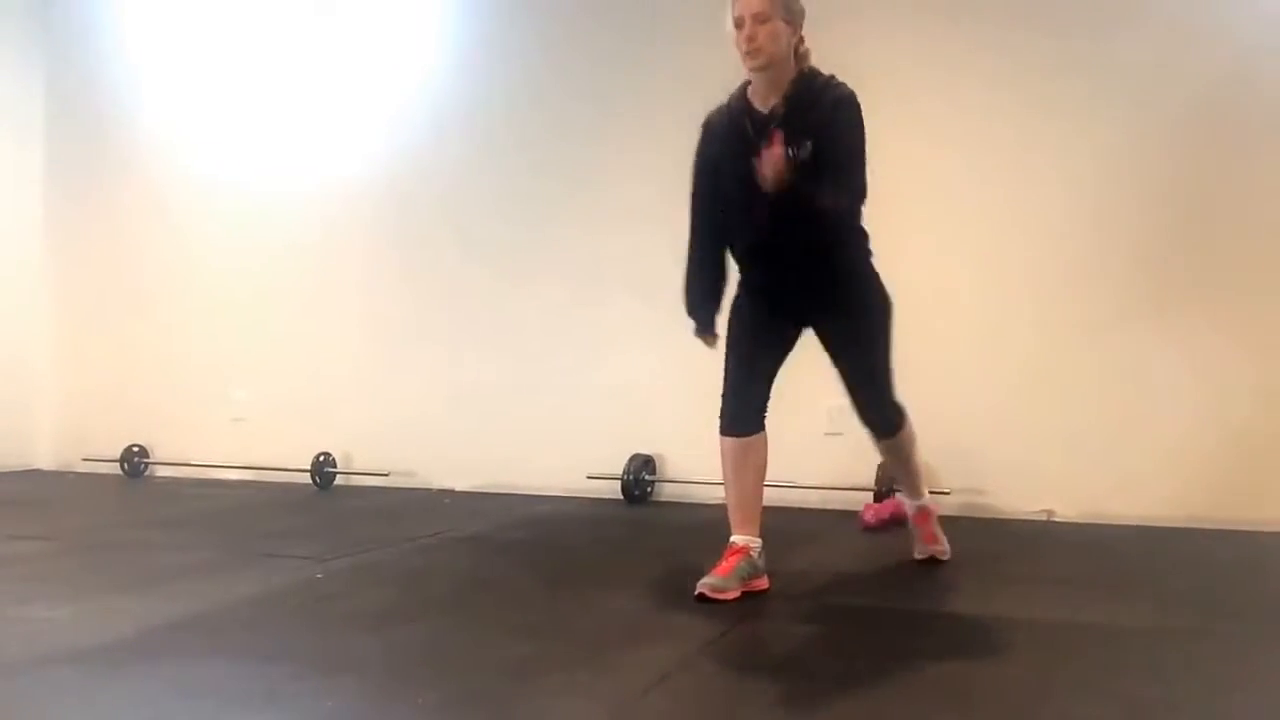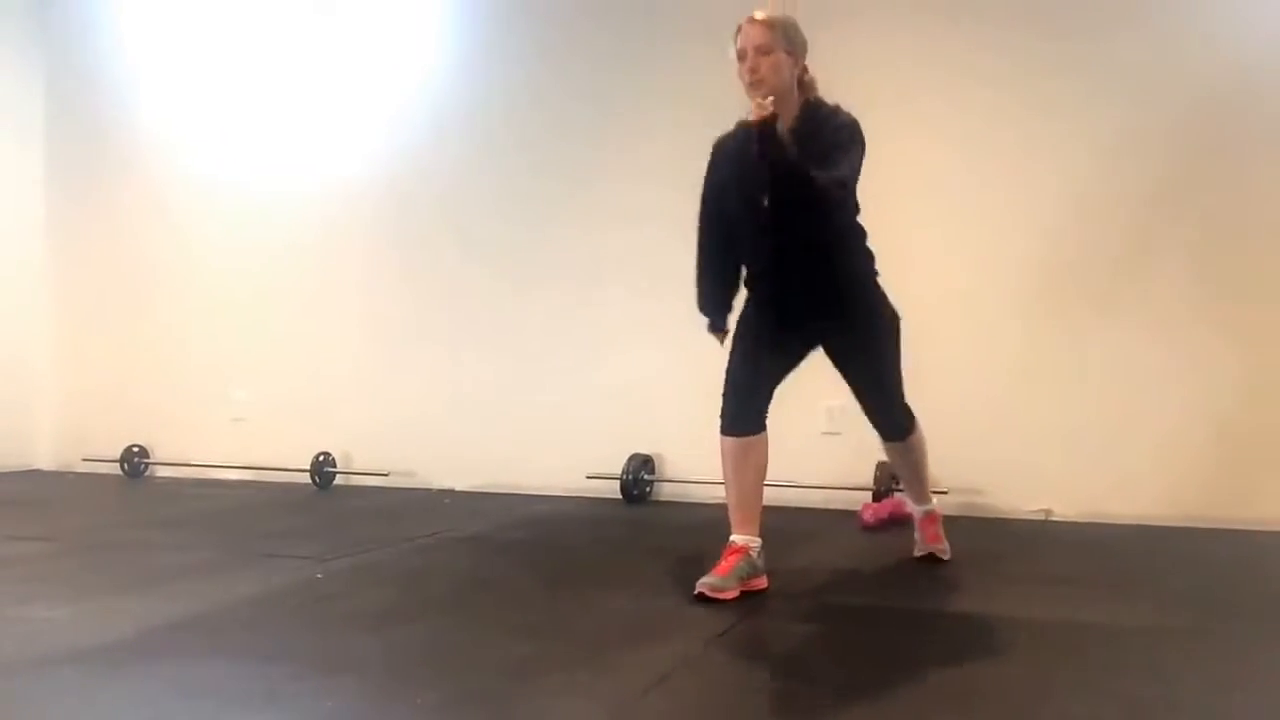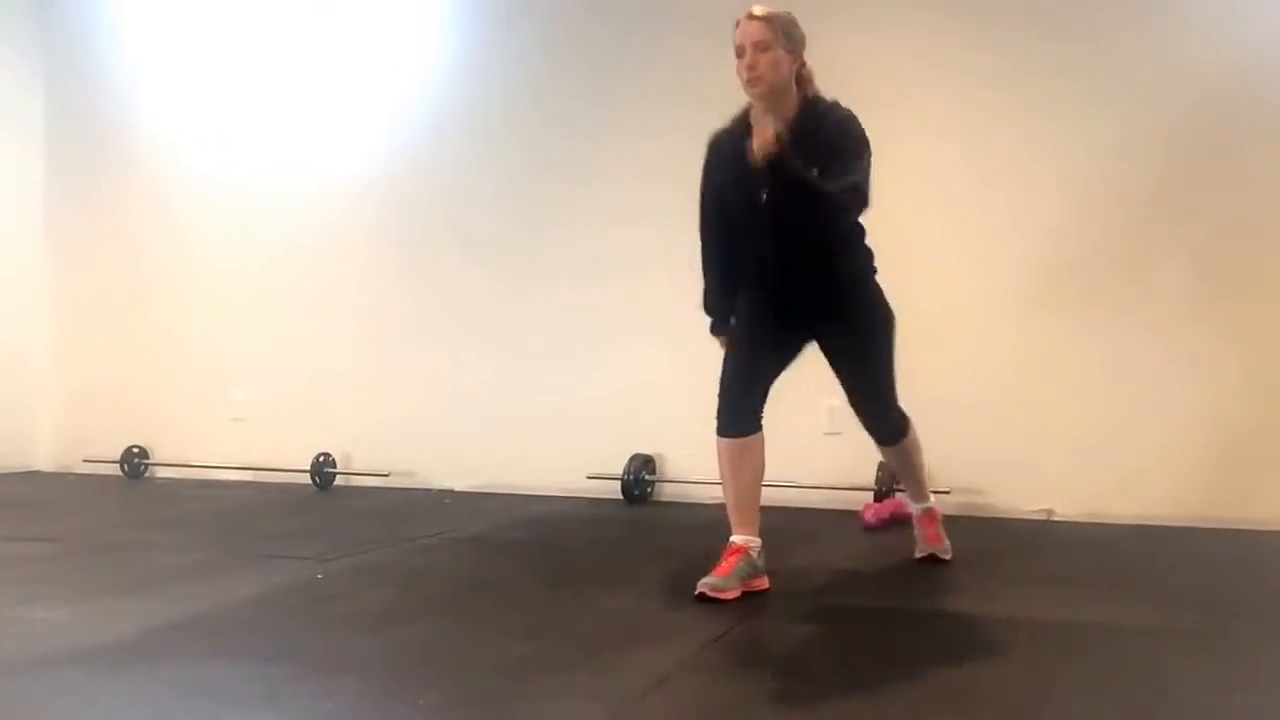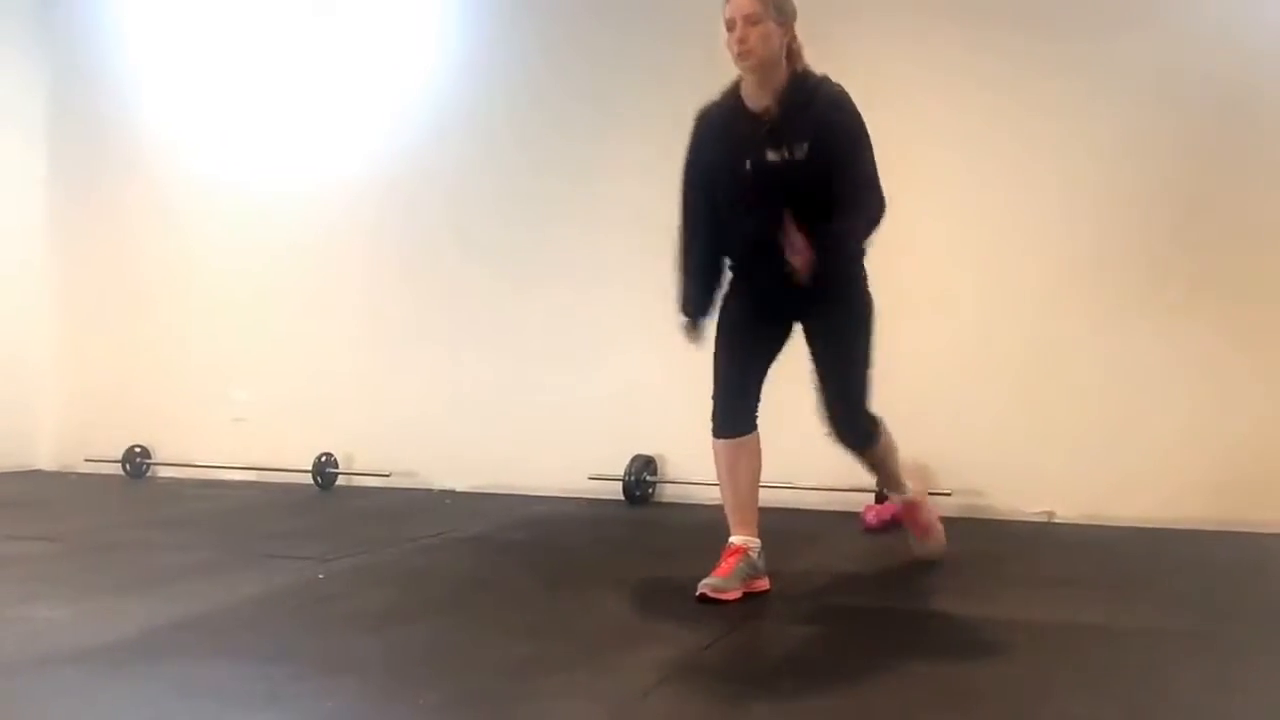
dt=0.1s
person 1, frame 1
left shoulder: (833, 105)
right shoulder: (723, 125)
left elbow: (846, 196)
right elbow: (708, 218)
left wrist: (789, 182)
right wrist: (702, 304)
left hip: (841, 283)
right hip: (764, 287)
left knee: (876, 406)
right knee: (740, 401)
left ankle: (919, 508)
right ankle: (745, 552)
person 1, frame 2
left shoulder: (835, 130)
right shoulder: (729, 152)
left elbow: (832, 199)
right elbow: (717, 234)
left wrist: (775, 144)
right wrist: (716, 309)
left hip: (848, 300)
right hip: (774, 305)
left knee: (888, 413)
right knee: (741, 402)
left ankle: (925, 512)
right ankle: (745, 552)
person 1, frame 3
left shoulder: (836, 129)
right shoulder: (726, 148)
left elbow: (844, 203)
right elbow: (718, 236)
left wrist: (777, 162)
right wrist: (721, 313)
left hip: (845, 299)
right hip: (767, 302)
left knee: (880, 415)
right knee: (736, 402)
left ankle: (923, 510)
right ankle: (744, 551)
person 1, frame 4
left shoulder: (827, 107)
right shoulder: (715, 123)
left elbow: (865, 202)
right elbow: (701, 216)
left wrist: (819, 248)
right wrist: (695, 302)
left hip: (831, 287)
right hip: (756, 286)
left knee: (850, 418)
right knee: (730, 402)
left ankle: (909, 500)
right ankle: (742, 553)
